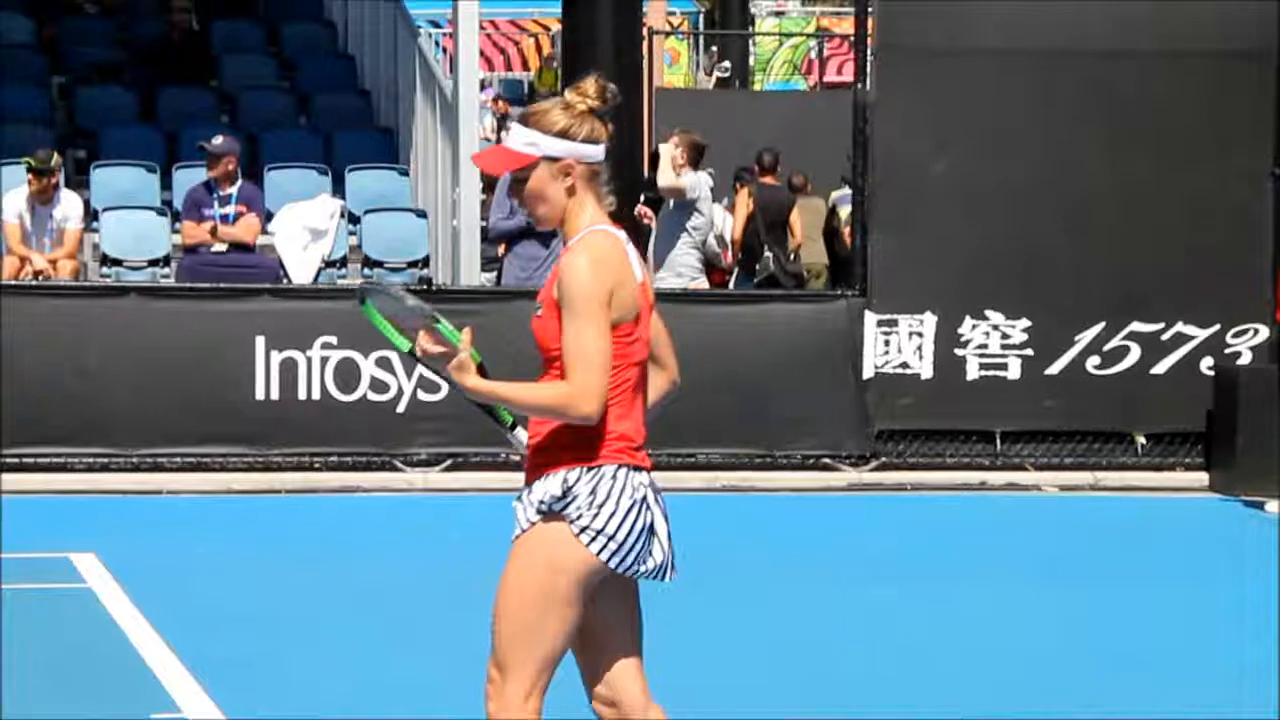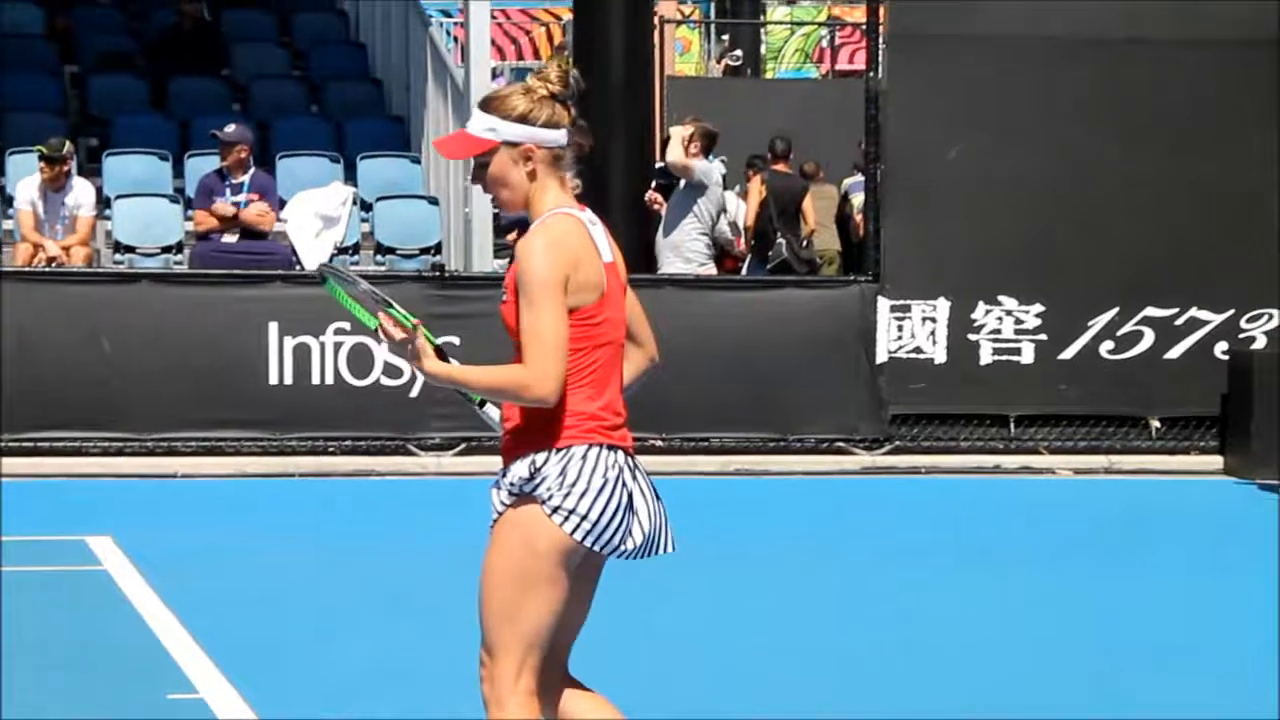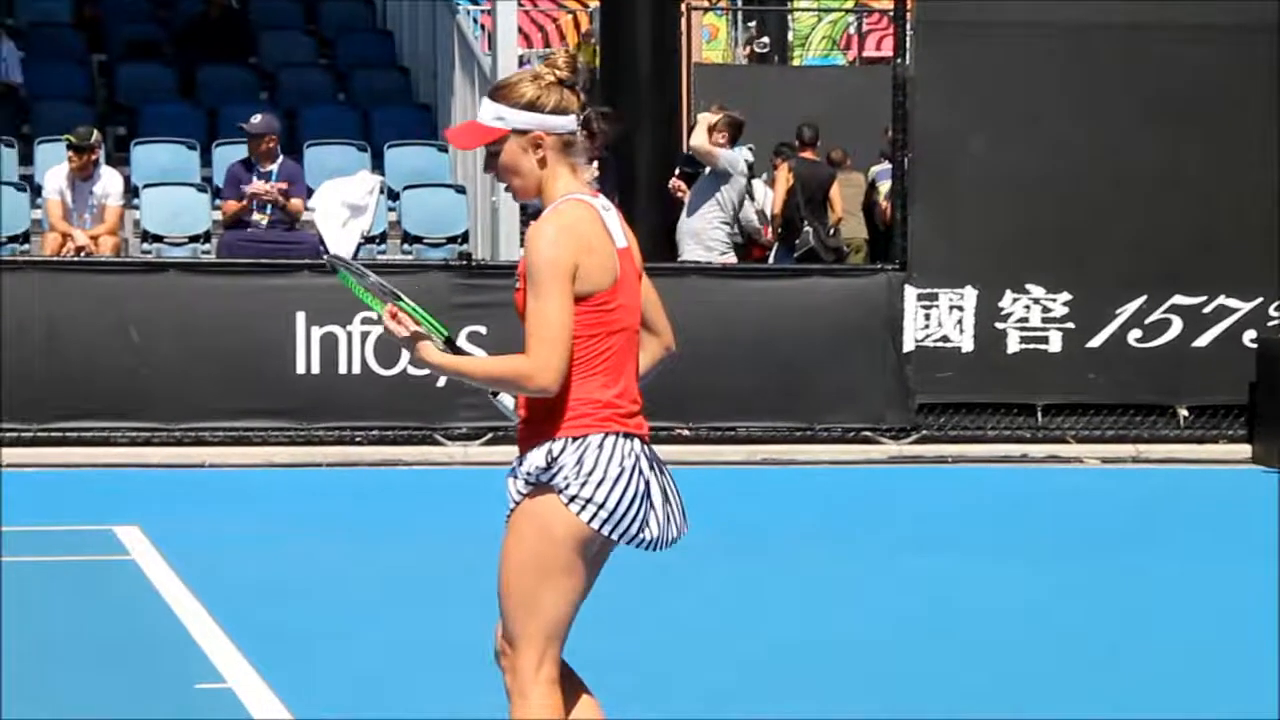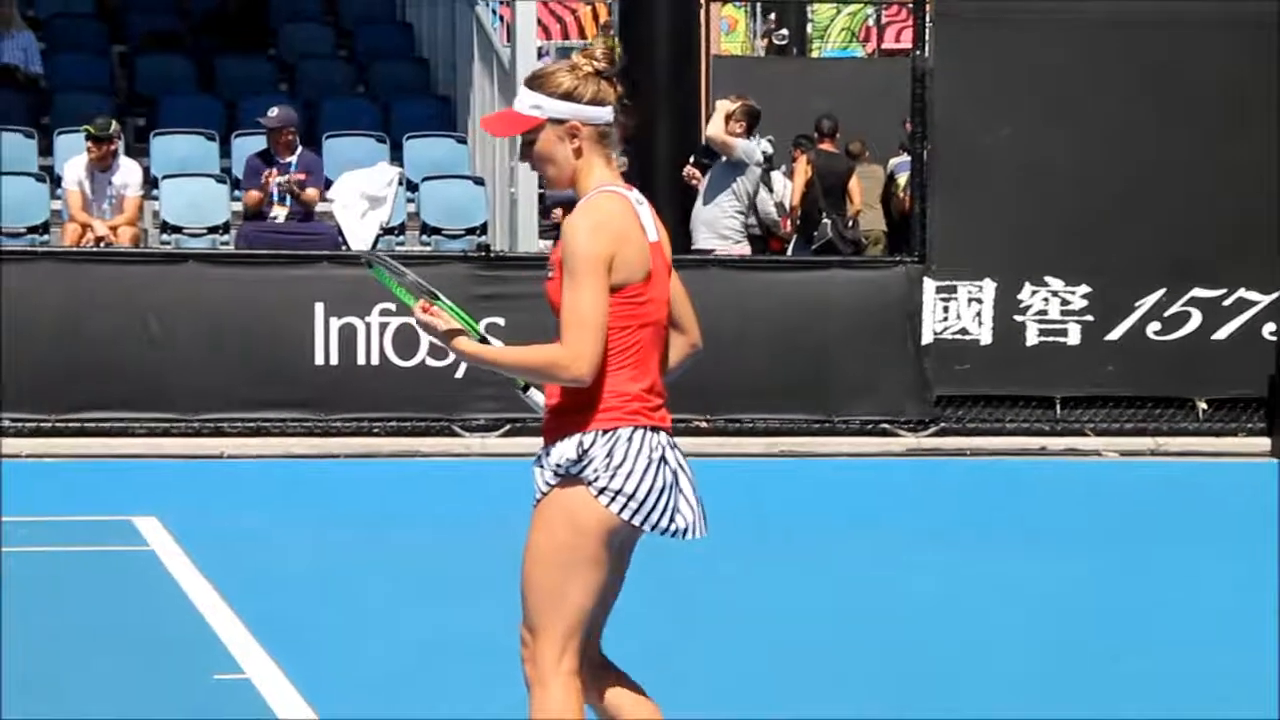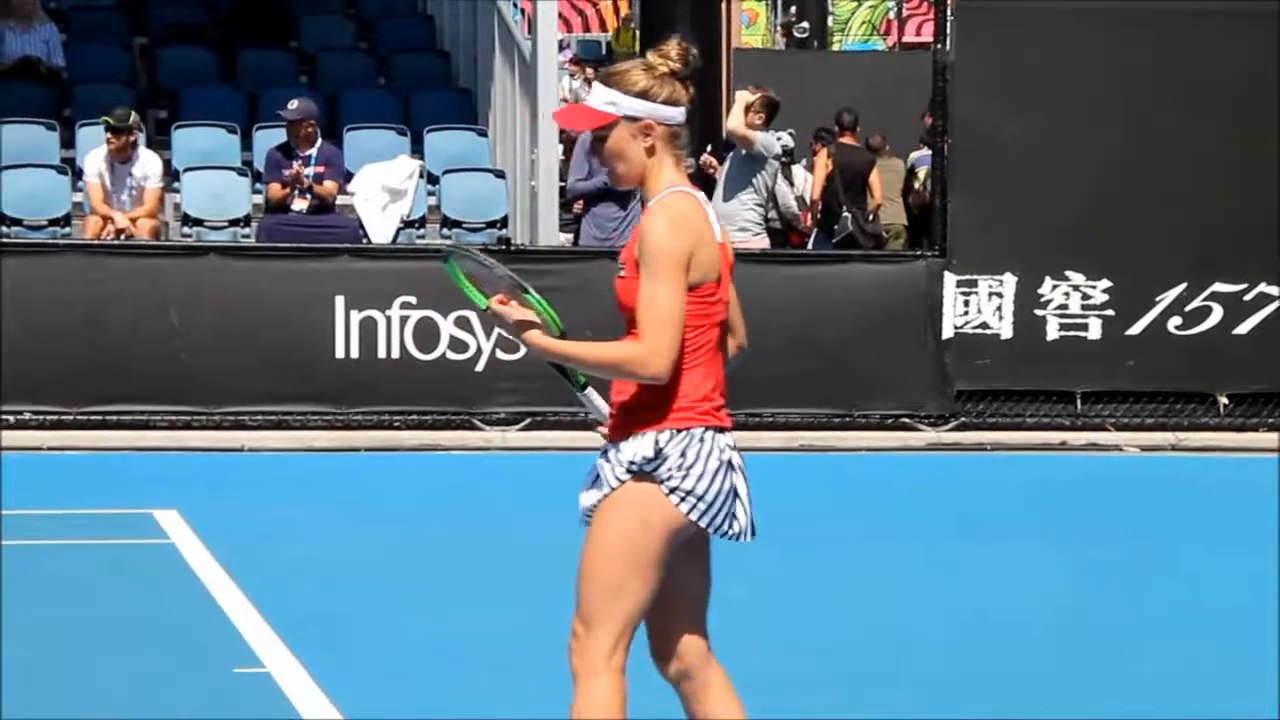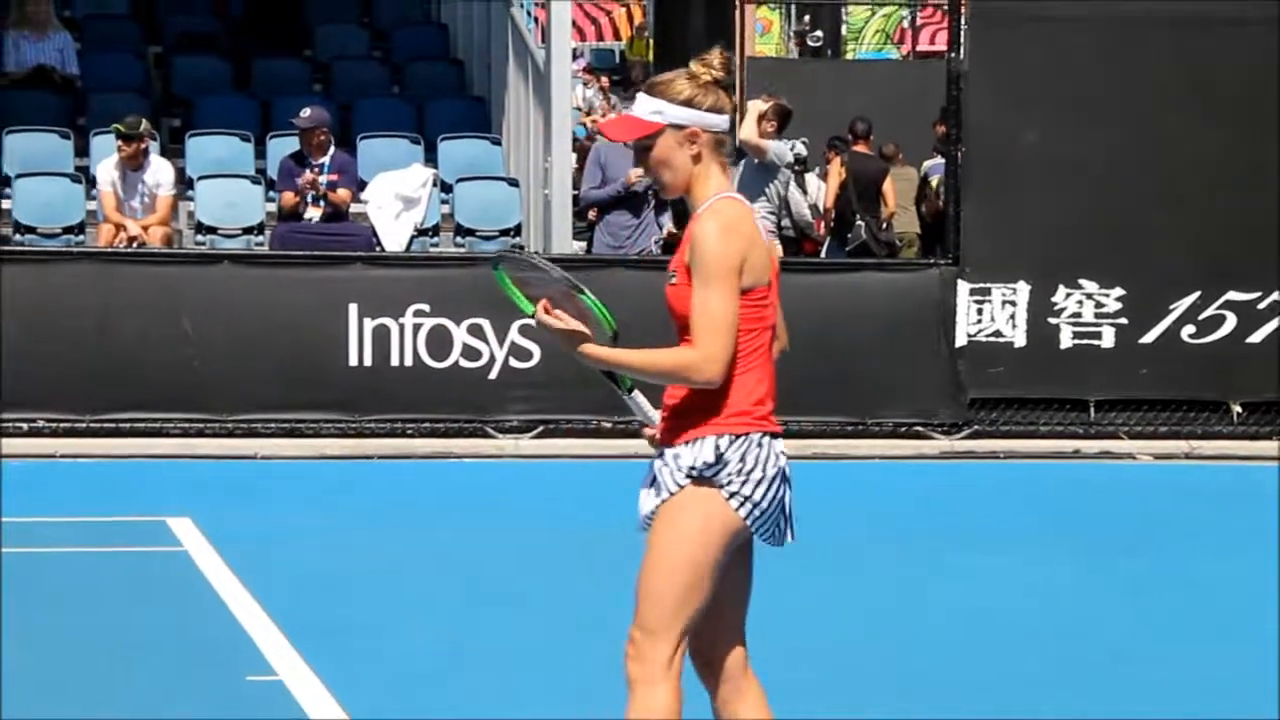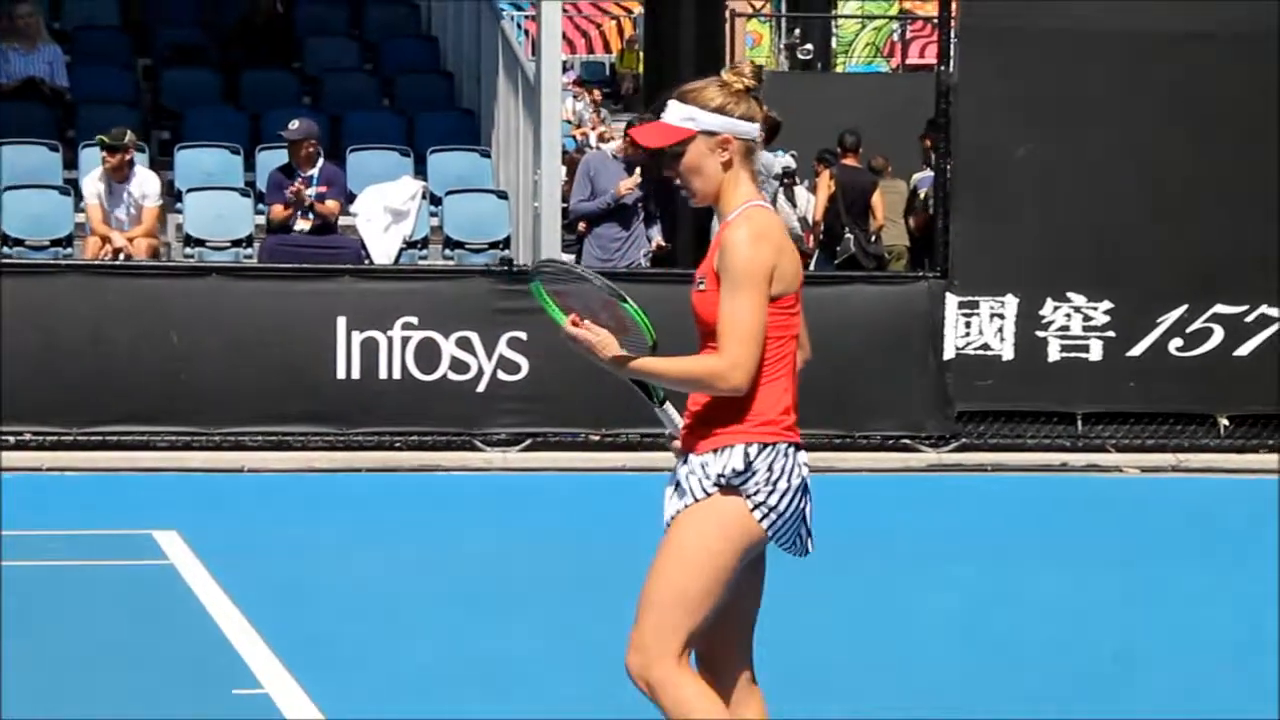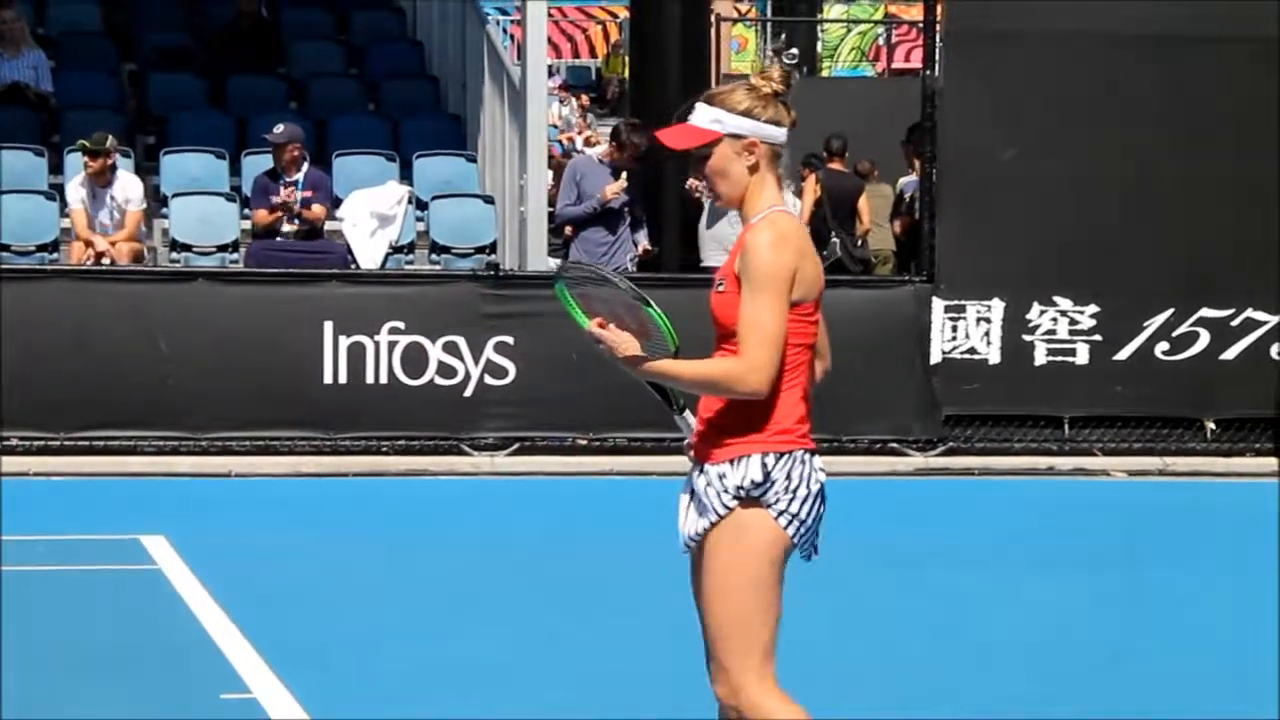
dt=0.2s
person 1, frame 1
left shoulder: (584, 261)
right shoulder: (616, 251)
left elbow: (584, 399)
right elbow: (663, 373)
left wrist: (472, 382)
right wrist: (613, 429)
left hip: (578, 493)
right hip: (610, 489)
person 1, frame 2
left shoulder: (545, 243)
right shoulder: (589, 231)
left elbow: (541, 384)
right elbow: (642, 350)
left wrist: (433, 367)
left hip: (555, 473)
right hip: (594, 468)
person 1, frame 3
left shoulder: (554, 232)
right shoulder: (606, 220)
left elbow: (542, 373)
right elbow: (660, 339)
left wrist: (434, 358)
left hip: (569, 461)
right hip: (614, 454)
right knee: (525, 652)
person 1, frame 4
left shoulder: (590, 222)
right shoulder: (636, 211)
left elbow: (577, 361)
right elbow: (686, 337)
left wrist: (468, 347)
left hip: (596, 452)
right hip: (633, 447)
left knee: (547, 660)
right knee: (575, 654)
person 1, frame 5
left shoulder: (665, 220)
right shoulder: (695, 213)
left elbow: (653, 359)
right elbow: (733, 336)
left wrist: (543, 343)
left hip: (661, 452)
right hip: (686, 449)
left knee: (595, 652)
right knee: (685, 656)
person 1, frame 6
left shoulder: (715, 226)
right shoulder: (734, 220)
left elbow: (706, 363)
right elbow: (774, 340)
left wrist: (594, 351)
left hip: (716, 458)
right hip: (722, 455)
left knee: (649, 656)
right knee: (721, 661)
person 1, frame 7
left shoulder: (746, 233)
right shoulder: (754, 230)
left elbow: (732, 370)
right elbow: (796, 350)
left wrist: (620, 359)
left hip: (739, 467)
right hip: (734, 465)
left knee: (654, 659)
person 1, frame 8
left shoulder: (769, 238)
right shoulder: (773, 235)
left elbow: (752, 374)
right elbow: (817, 360)
left wrist: (642, 362)
left hip: (755, 476)
right hip: (739, 472)
